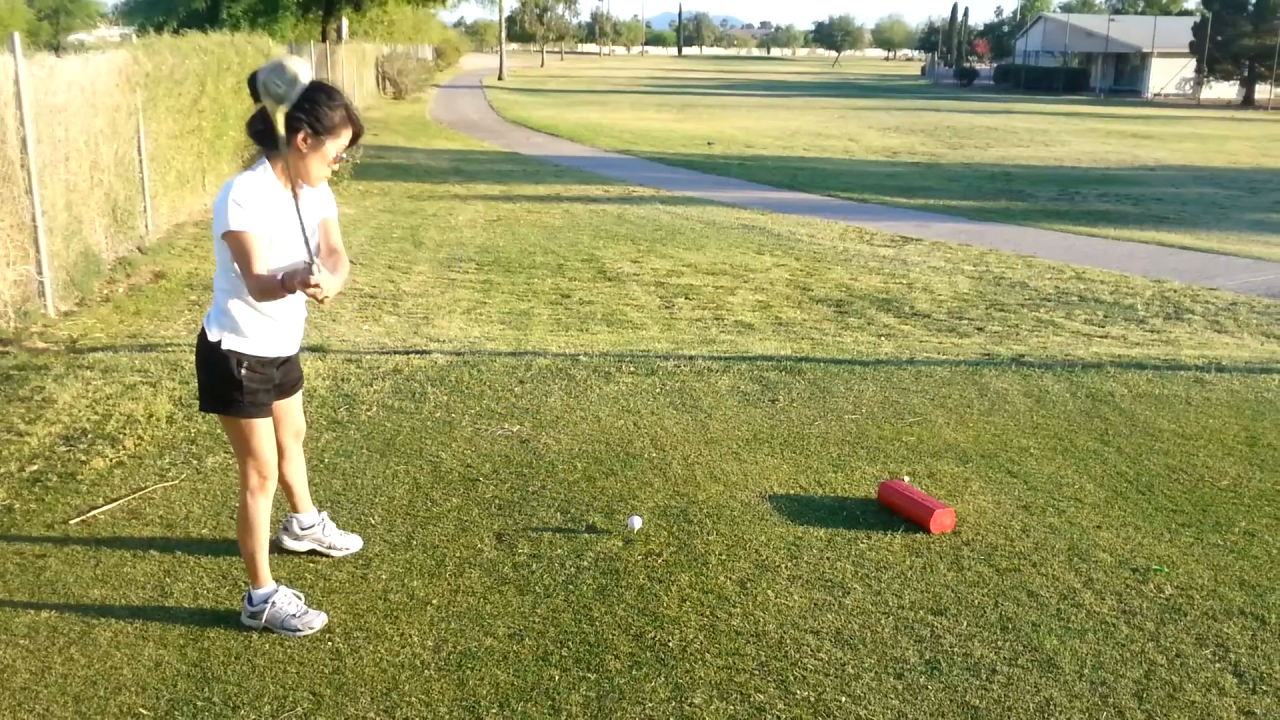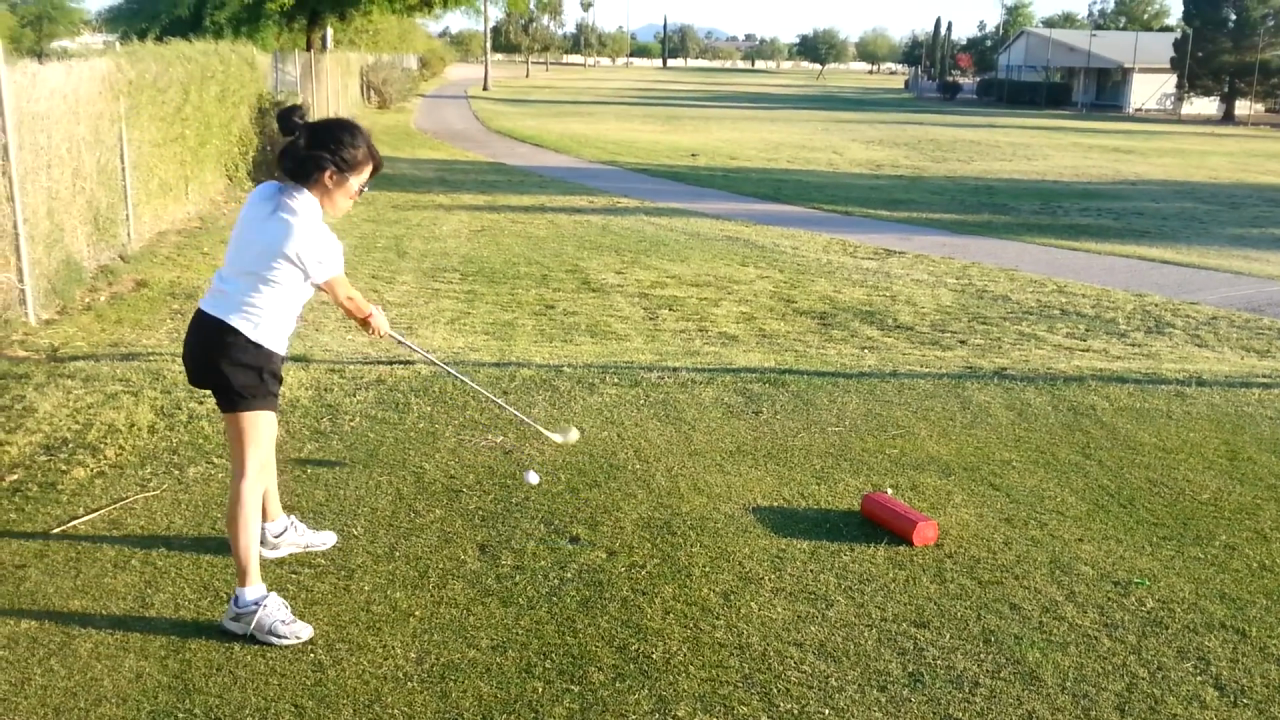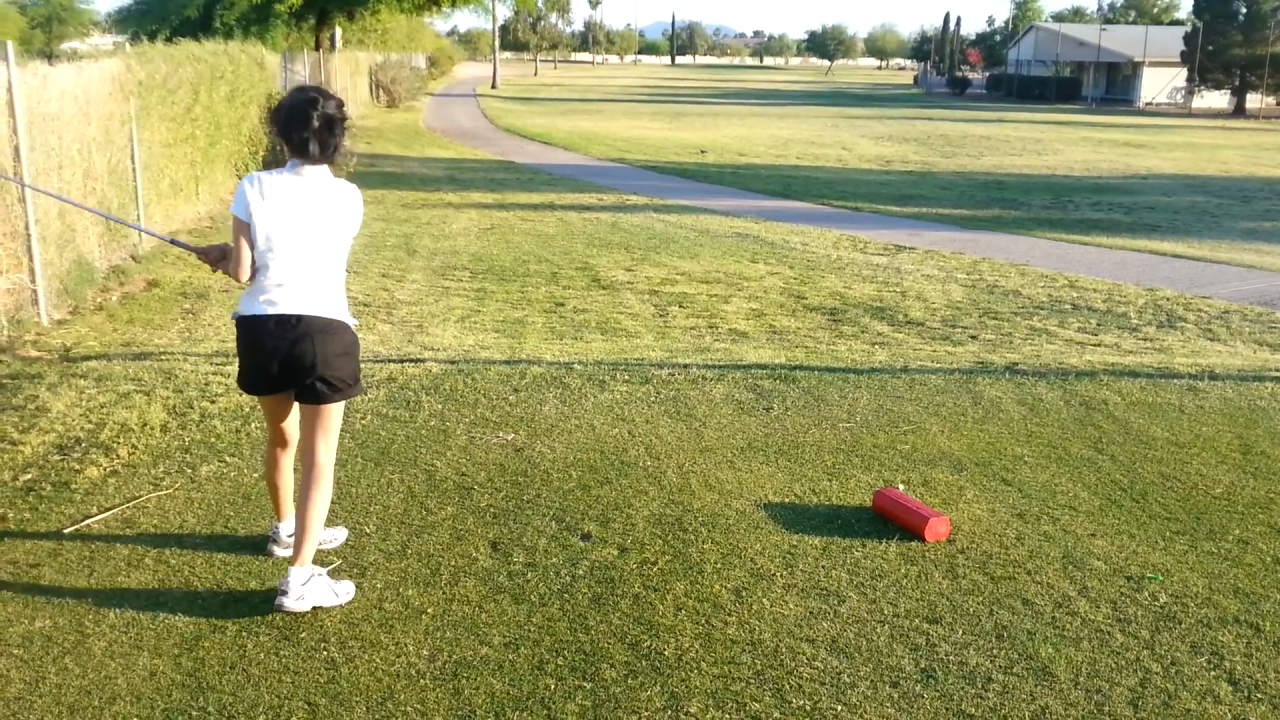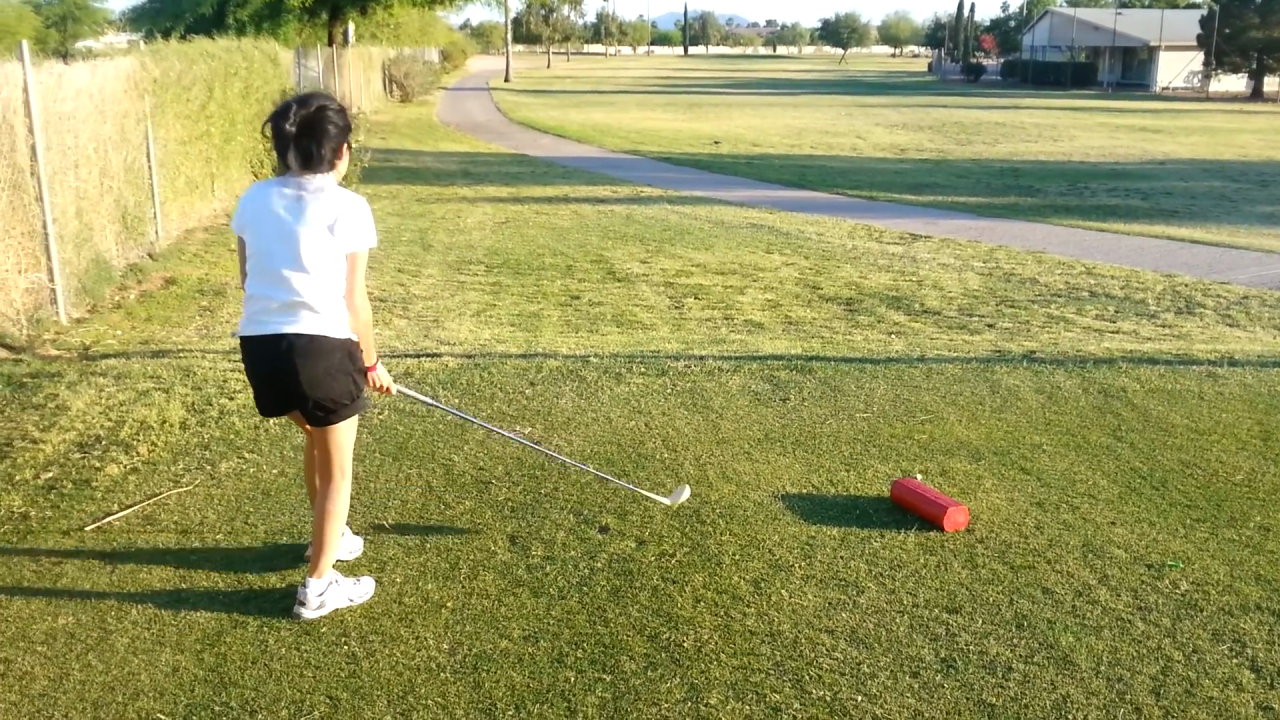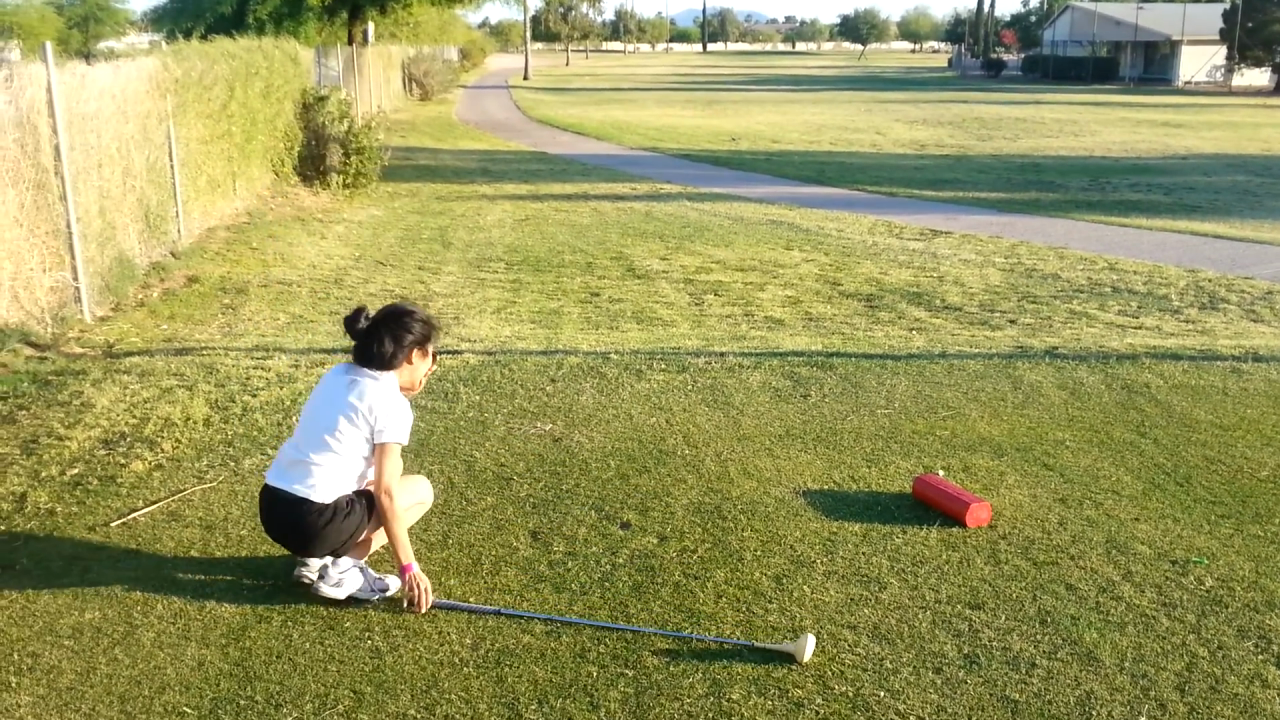
dt=0.7s
person 1, frame 1
left shoulder: (314, 193)
right shoulder: (242, 195)
left elbow: (334, 252)
right elbow: (256, 283)
left wrist: (326, 277)
right wrist: (294, 281)
left hip: (281, 349)
right hip: (237, 353)
left knee: (292, 439)
right knee: (260, 474)
left ankle: (303, 523)
right ankle: (261, 596)
person 1, frame 2
left shoulder: (265, 197)
right shoulder: (321, 243)
right elbow: (344, 301)
left wrist: (359, 307)
right wrist: (370, 317)
left hip: (211, 331)
right hip: (244, 348)
left knee: (261, 437)
right knee: (250, 468)
left ankle: (275, 527)
right ankle: (249, 600)
person 1, frame 3
left shoulder: (254, 188)
right shoulder: (350, 198)
left elbow: (243, 272)
left wrist: (223, 257)
left hip: (261, 329)
right hip: (325, 331)
left knee: (281, 437)
right knee: (319, 457)
left ankle: (287, 529)
right ankle: (300, 578)
person 1, frame 4
left shoulder: (253, 200)
right shoulder: (348, 208)
left elbow: (250, 277)
right elbow: (354, 304)
right wrist: (371, 364)
left hip: (259, 347)
right hip: (319, 348)
left knee: (321, 436)
right knee: (336, 468)
left ankle: (325, 537)
right ankle: (318, 587)
person 1, frame 5
left shoulder: (337, 376)
right shoulder: (392, 405)
right elbow: (386, 493)
right wrist: (409, 567)
left hip: (272, 506)
right hip: (310, 520)
left knee: (381, 471)
right knee: (420, 490)
left ankle: (316, 558)
right ankle: (344, 569)
